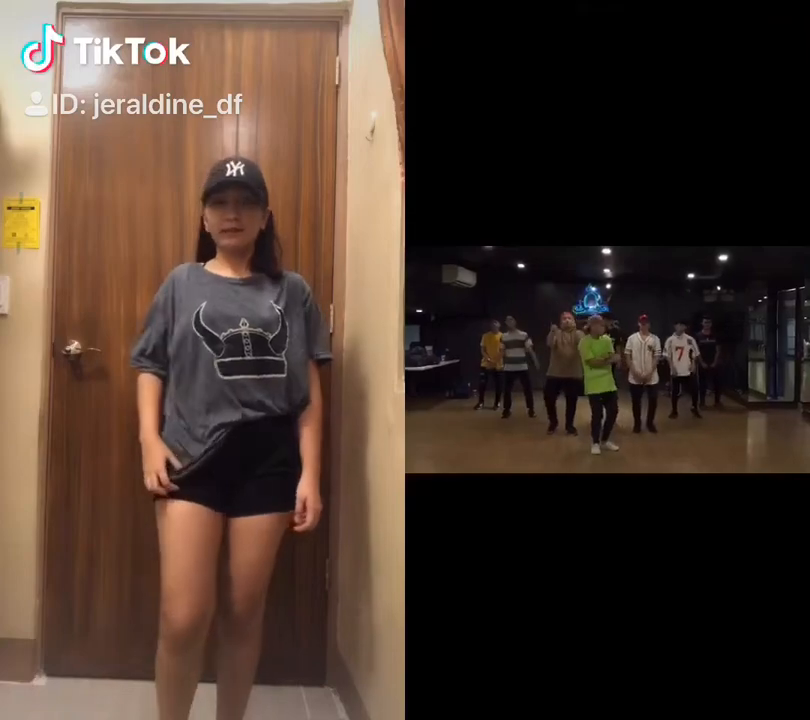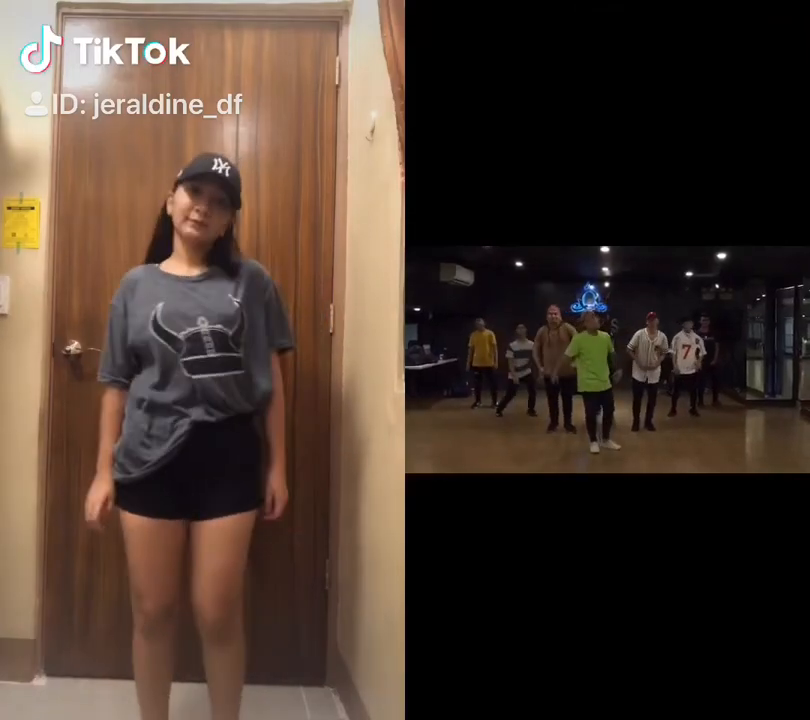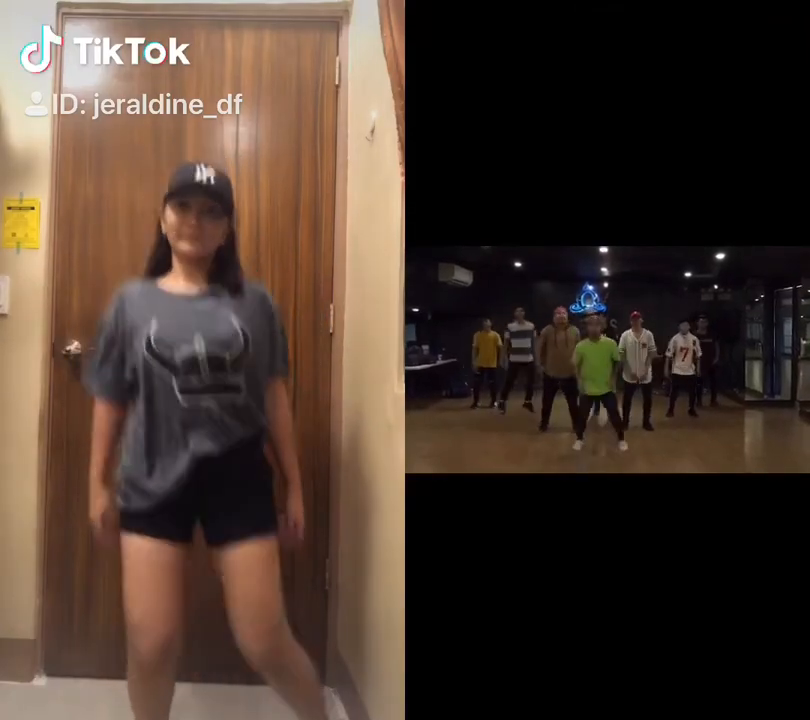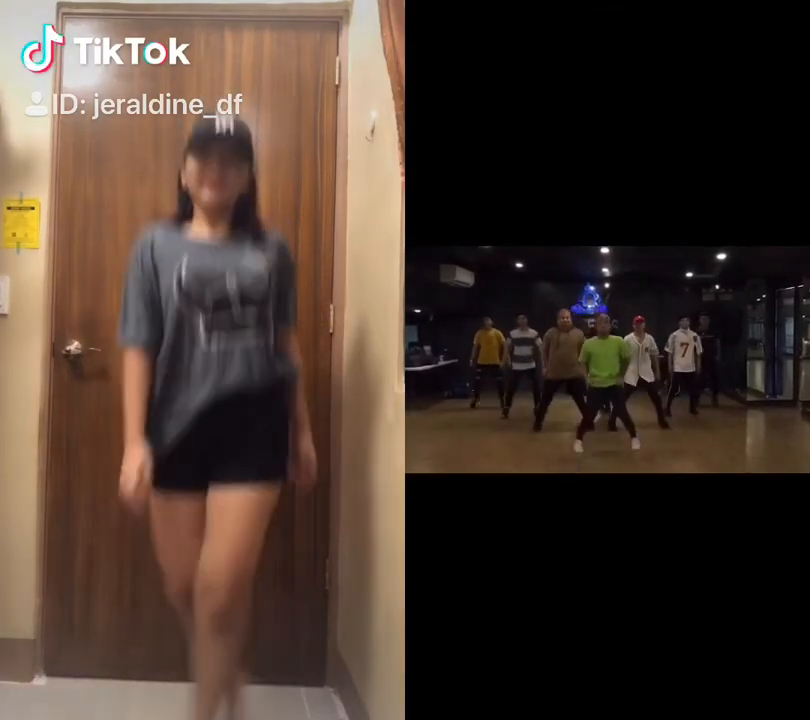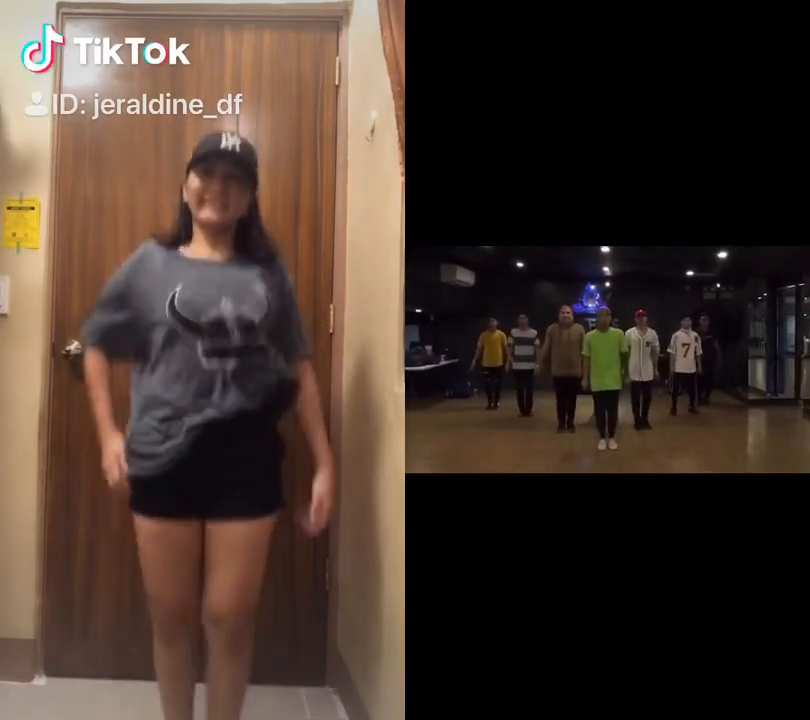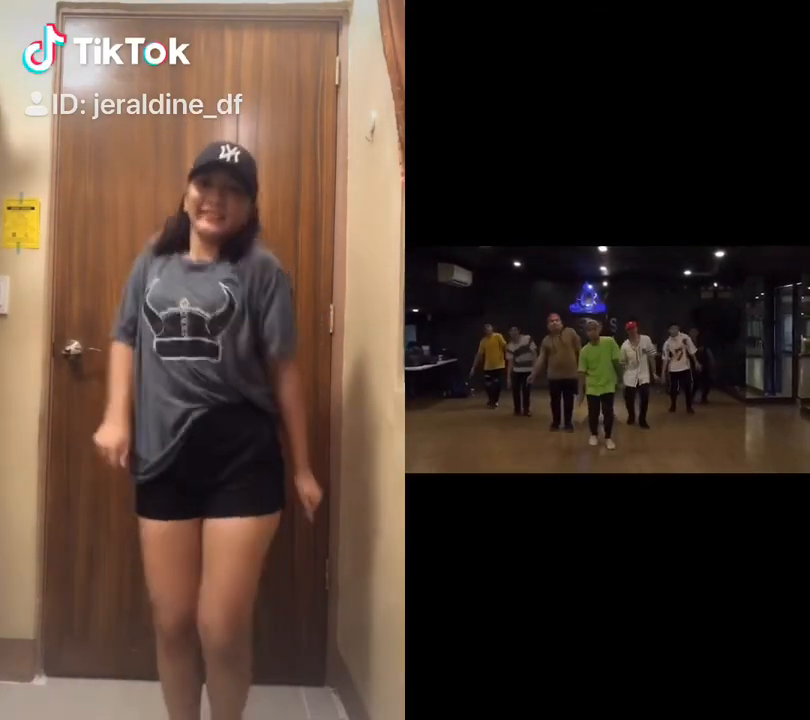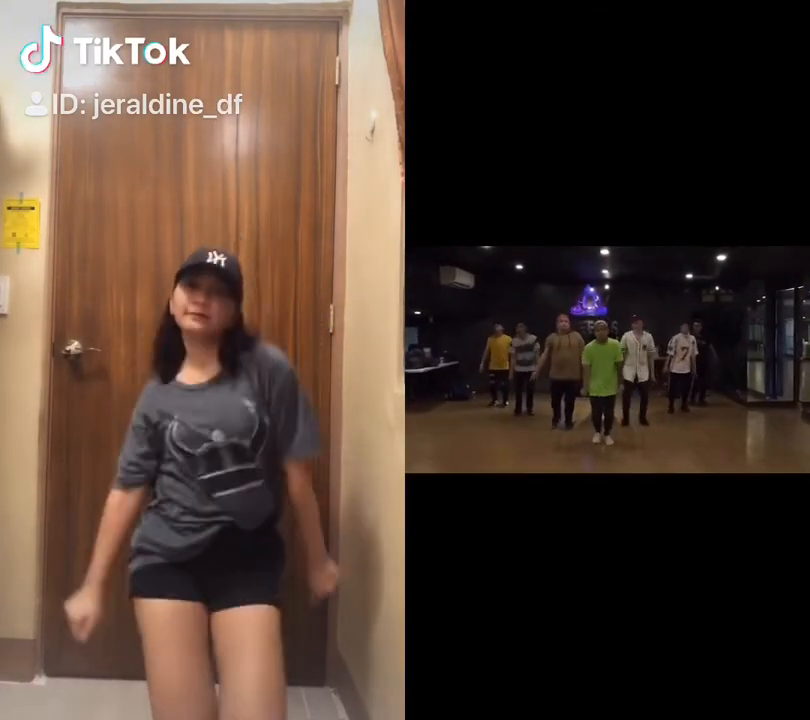
dt=0.7s
person 1, frame 1
left shoulder: (292, 291)
right shoulder: (182, 283)
left elbow: (309, 388)
right elbow: (149, 366)
left wrist: (310, 473)
right wrist: (149, 440)
left hip: (267, 460)
right hip: (192, 457)
left knee: (244, 611)
right knee: (183, 617)
person 1, frame 2
left shoulder: (251, 281)
right shoulder: (138, 284)
left elbow: (271, 379)
right elbow: (117, 385)
left wrist: (277, 465)
right wrist: (103, 471)
left hip: (229, 458)
right hip: (150, 460)
left knee: (218, 614)
right knee: (153, 612)
person 1, frame 3
left shoulder: (252, 302)
right shoulder: (133, 300)
left elbow: (276, 398)
right elbow: (110, 398)
left wrist: (294, 486)
right wrist: (98, 482)
left hip: (238, 479)
right hip: (154, 483)
left knee: (266, 645)
right knee: (150, 645)
person 1, frame 4
left shoulder: (271, 250)
right shoulder: (157, 246)
left elbow: (285, 340)
right elbow: (137, 346)
left wrist: (302, 430)
right wrist: (134, 441)
left hip: (252, 432)
right hip: (178, 432)
left knee: (220, 593)
right knee: (184, 590)
person 1, frame 5
left shoulder: (270, 273)
right shoulder: (150, 264)
left elbow: (300, 372)
right elbow: (98, 348)
left wrist: (324, 465)
right wrist: (108, 435)
left hip: (246, 457)
right hip: (163, 458)
left knee: (230, 618)
right knee: (171, 618)
person 1, frame 6
left shoulder: (260, 270)
right shoulder: (154, 261)
left elbow: (284, 368)
right elbow: (125, 339)
left wrist: (302, 467)
right wrist: (115, 418)
left hip: (242, 454)
right hip: (164, 457)
left knee: (222, 628)
right knee: (173, 626)
person 1, frame 7
left shoulder: (268, 370)
right shoulder: (157, 395)
left elbow: (294, 469)
right elbow: (127, 489)
left wrist: (318, 557)
right wrist: (92, 587)
left hip: (246, 554)
right hip: (169, 553)
